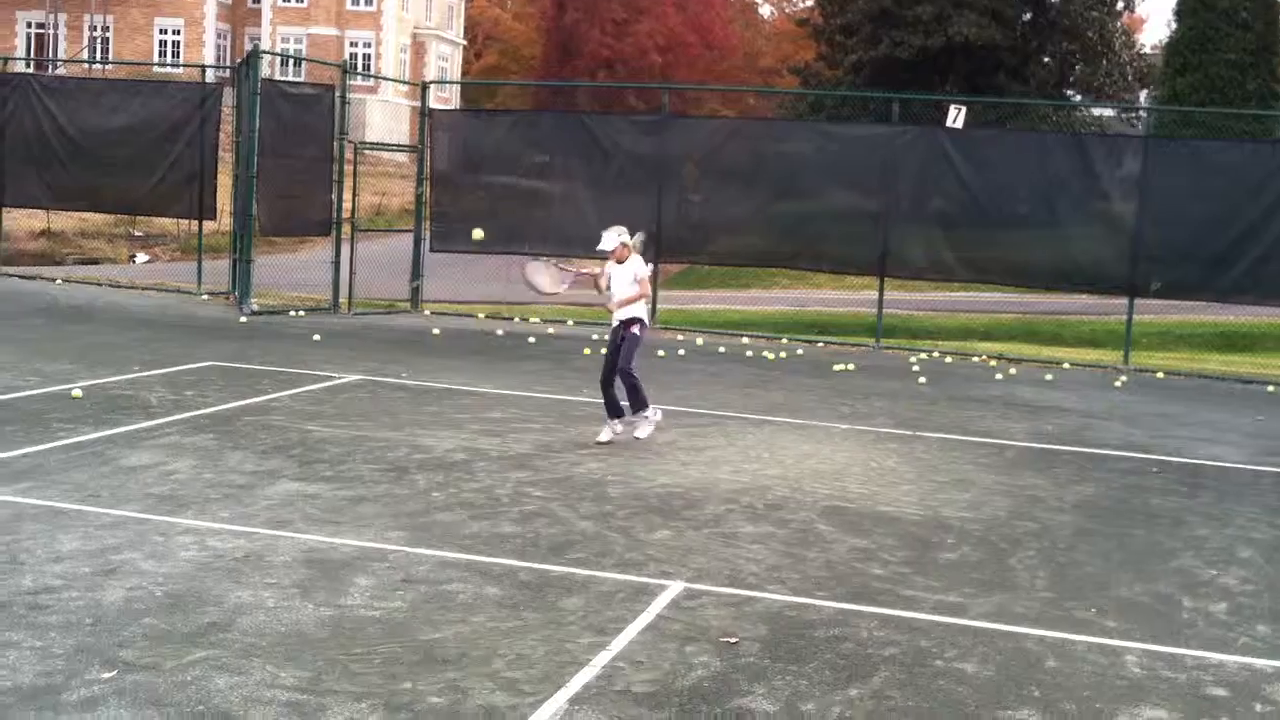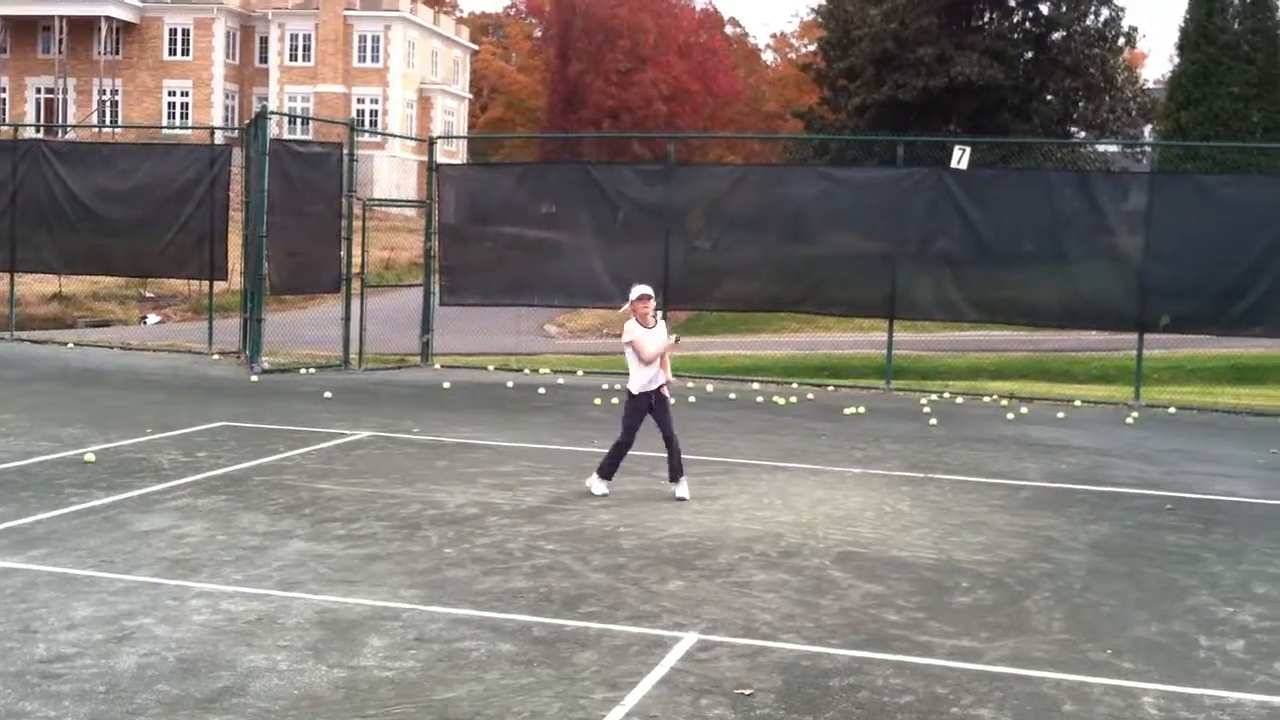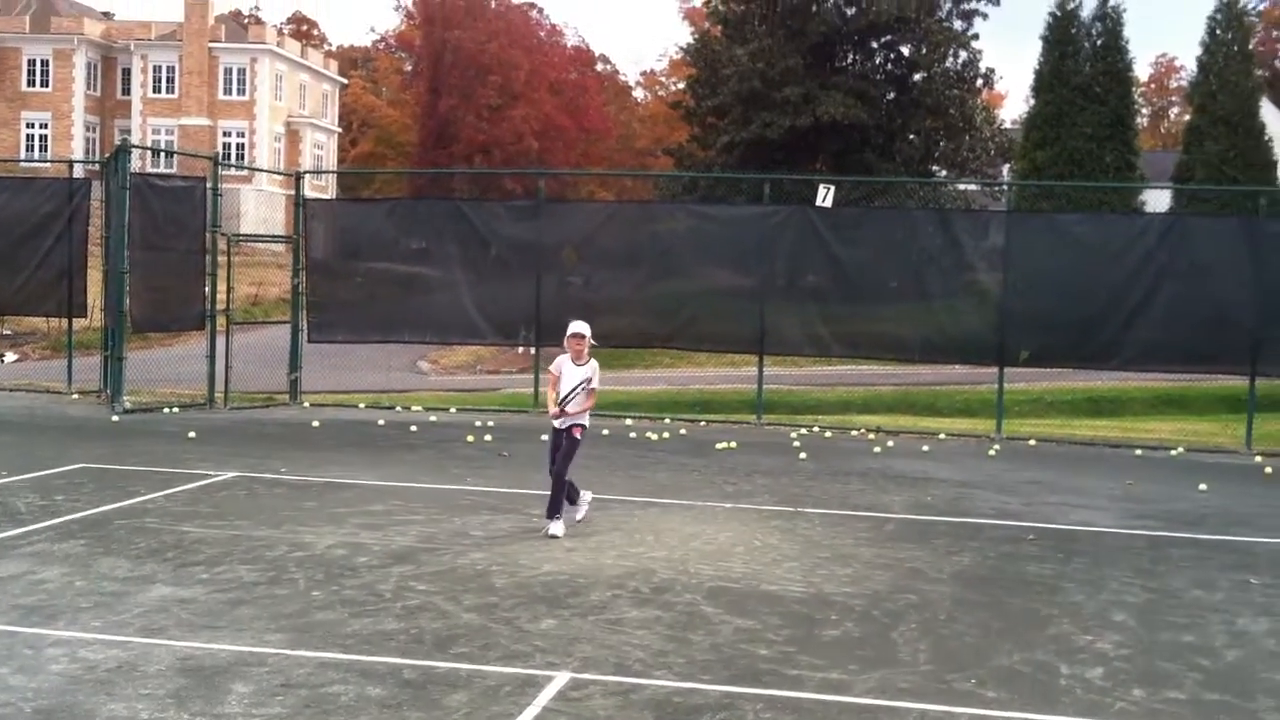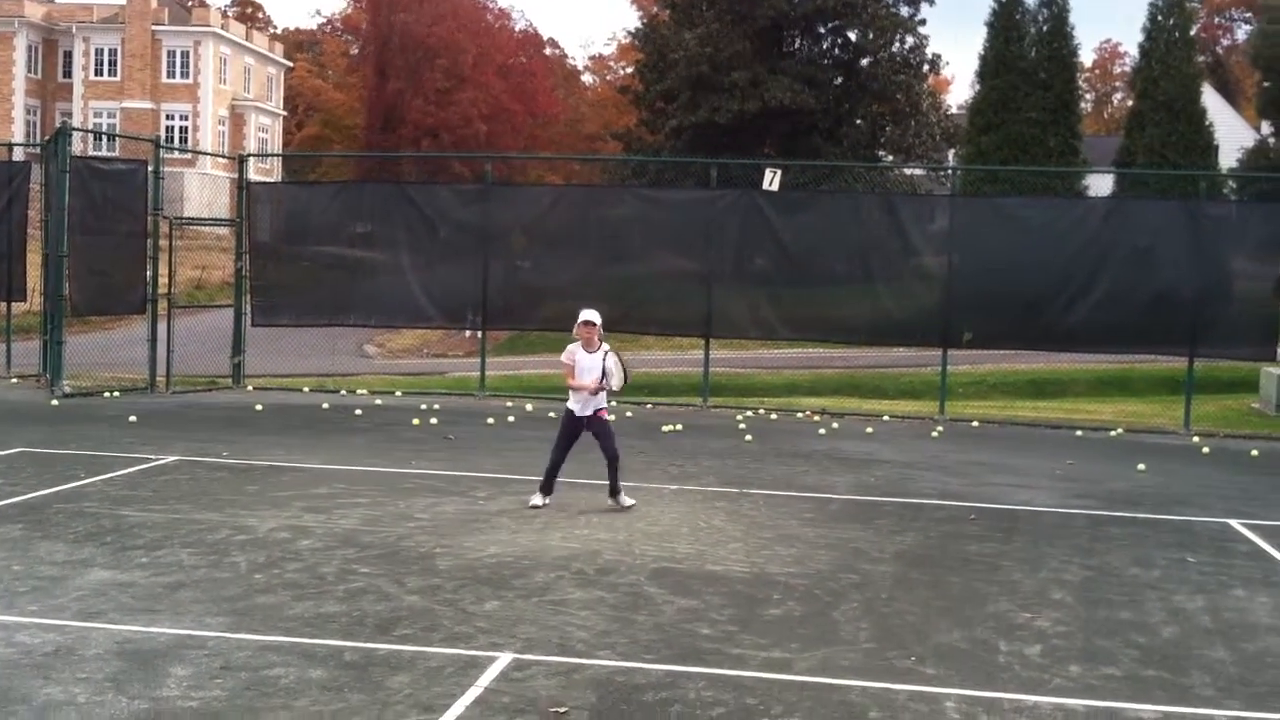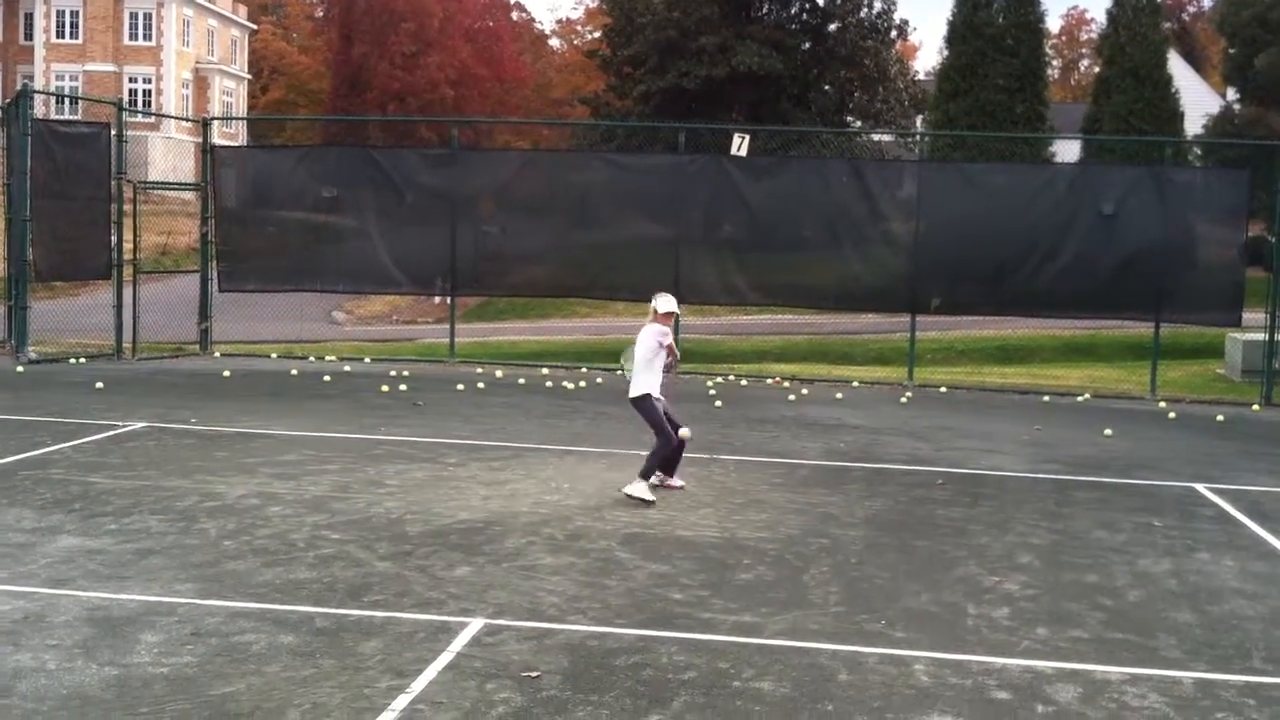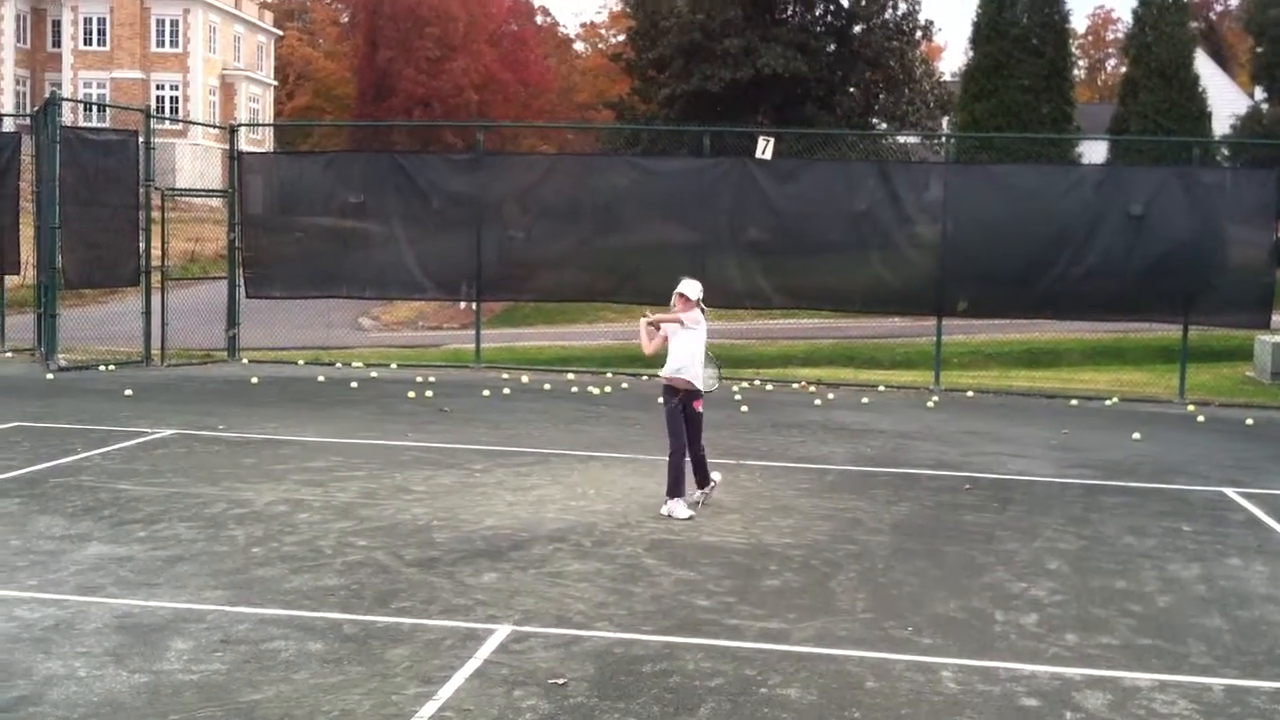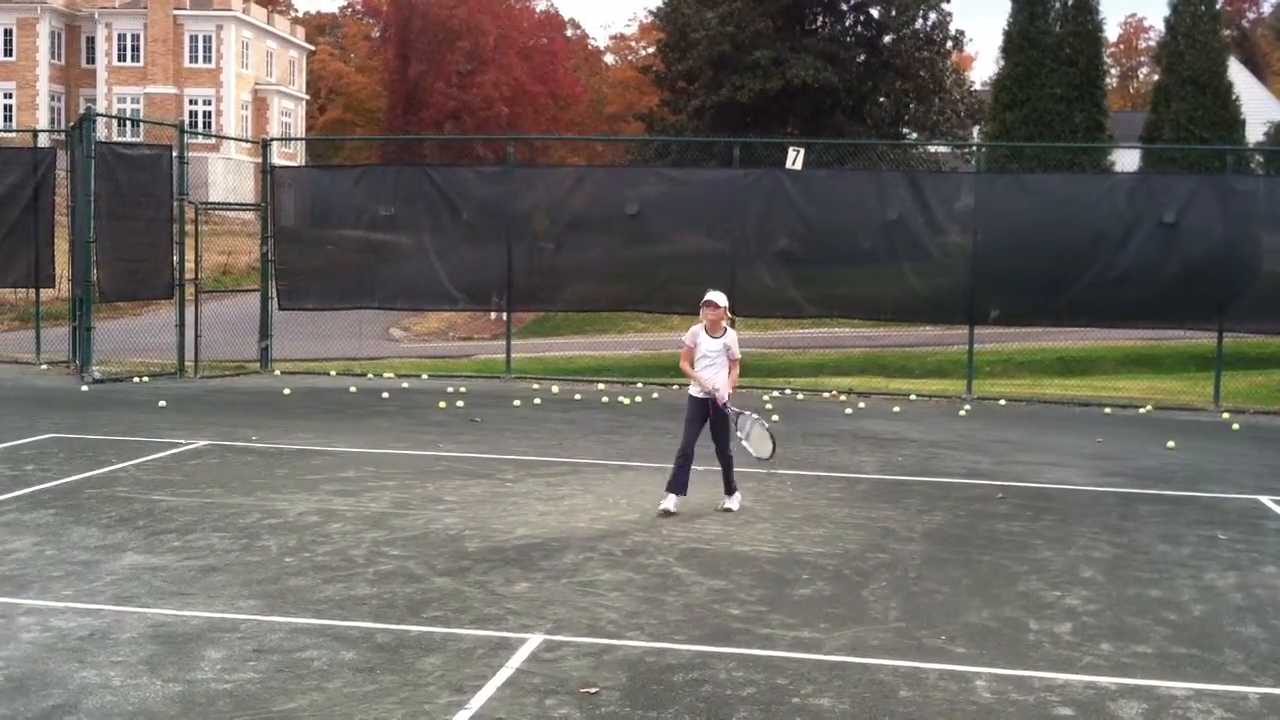
dt=0.7s
person 1, frame 1
left shoulder: (636, 261)
right shoulder: (610, 265)
left elbow: (645, 292)
right elbow: (603, 290)
left wrist: (619, 303)
right wrist: (596, 277)
left hip: (634, 322)
right hip: (618, 325)
left knee: (624, 368)
right knee: (606, 377)
left ankle: (646, 412)
right ankle: (615, 421)
person 1, frame 2
left shoulder: (661, 325)
right shoulder: (630, 327)
left elbow: (664, 356)
right elbow: (646, 358)
left wrist: (666, 374)
right wrist: (668, 344)
left hip: (659, 389)
right hip: (638, 391)
left knee: (670, 436)
right knee: (625, 439)
left ankle: (678, 481)
right ankle: (599, 478)
person 1, frame 3
left shoulder: (592, 366)
right shoulder: (561, 361)
left elbow: (590, 402)
right elbow: (552, 389)
left wrist: (568, 412)
right wrist: (552, 408)
left hip: (576, 423)
right hip: (558, 422)
left knee: (559, 471)
right knee: (555, 471)
left ankle: (555, 518)
right ankle: (579, 497)
person 1, frame 4
left shoulder: (604, 350)
right shoulder: (572, 350)
right elbow: (569, 380)
left wrist: (602, 385)
right wrist: (586, 386)
left hip: (598, 409)
right hip: (575, 409)
left knee: (612, 453)
right knee: (558, 454)
left ankle: (616, 494)
right ankle: (543, 493)
person 1, frame 5
left shoulder: (649, 330)
right shoulder: (661, 331)
right elbow: (674, 356)
left wrist: (663, 364)
right wrist: (669, 362)
left hip: (651, 394)
right hip: (644, 396)
left knee: (679, 433)
right knee: (667, 440)
left ankle: (664, 474)
right ankle: (639, 483)
person 1, frame 6
left shoulder: (697, 317)
right shoulder: (667, 326)
left elbow: (661, 318)
right elbow: (648, 350)
left wrist: (650, 320)
right wrist: (645, 327)
left hip: (692, 390)
right hip: (671, 389)
left knee: (695, 445)
right knee: (678, 446)
left ankle: (705, 483)
right ankle: (673, 500)
person 1, frame 7
left shoulder: (730, 336)
right shoulder: (695, 332)
left elbow: (734, 368)
right elbow: (684, 363)
left wrist: (727, 389)
right wrist: (701, 381)
left hip: (719, 399)
right hip: (697, 397)
left knee: (724, 450)
right knee: (686, 447)
left ankle: (730, 494)
right ankle: (672, 496)
